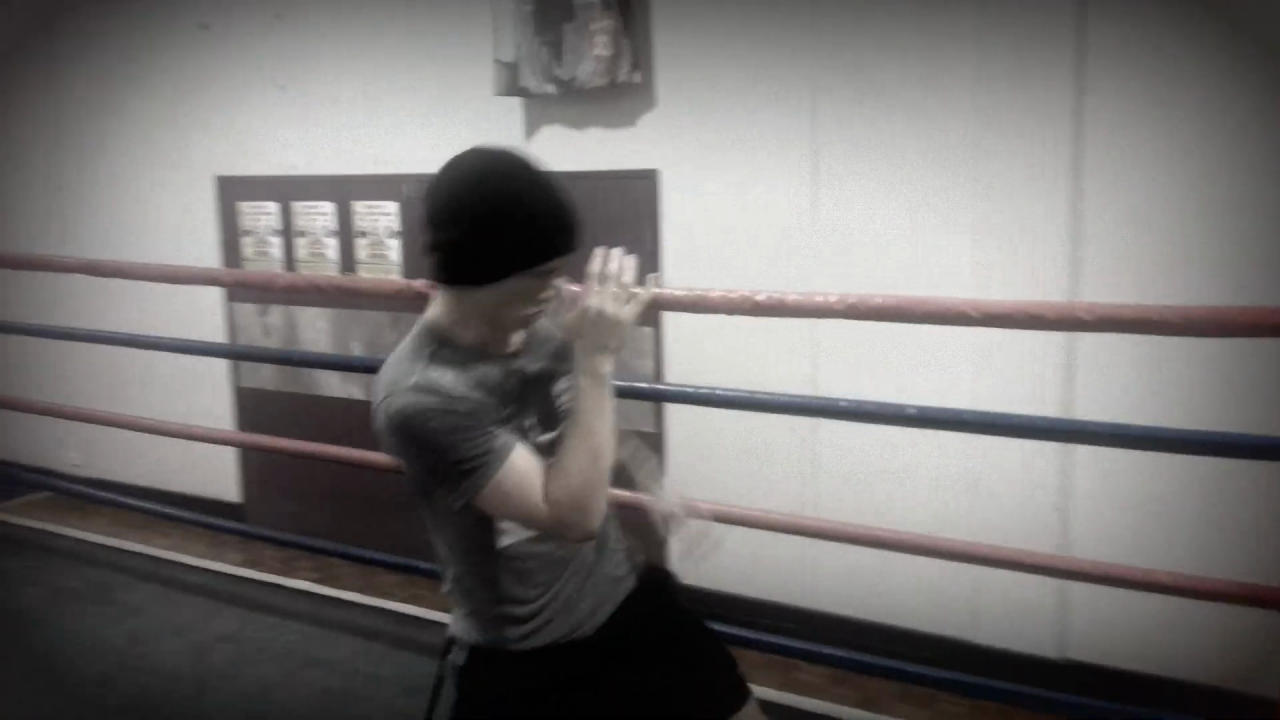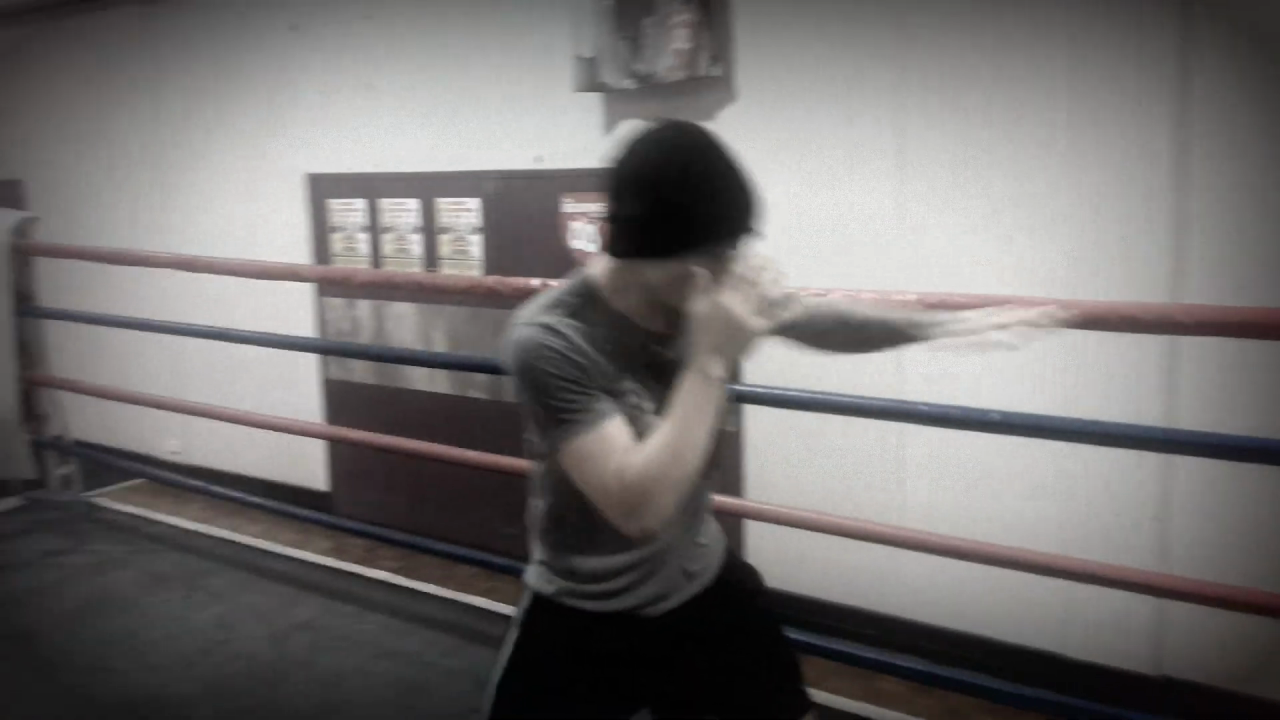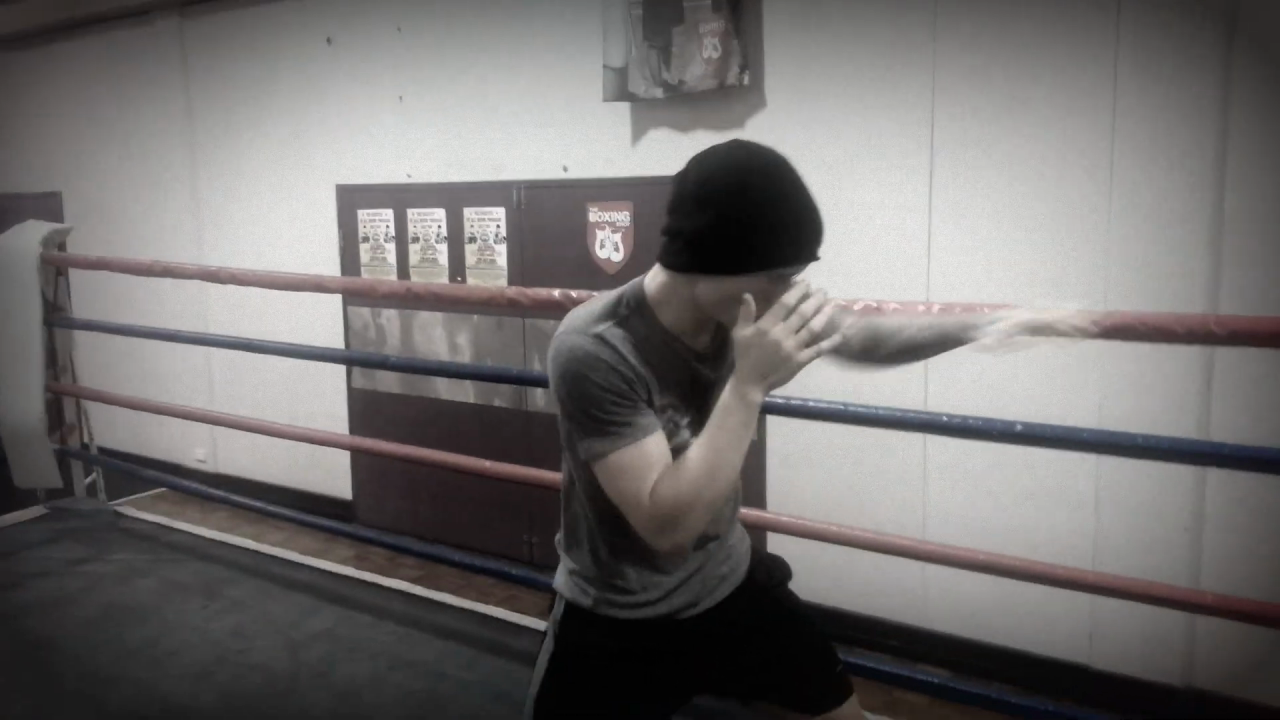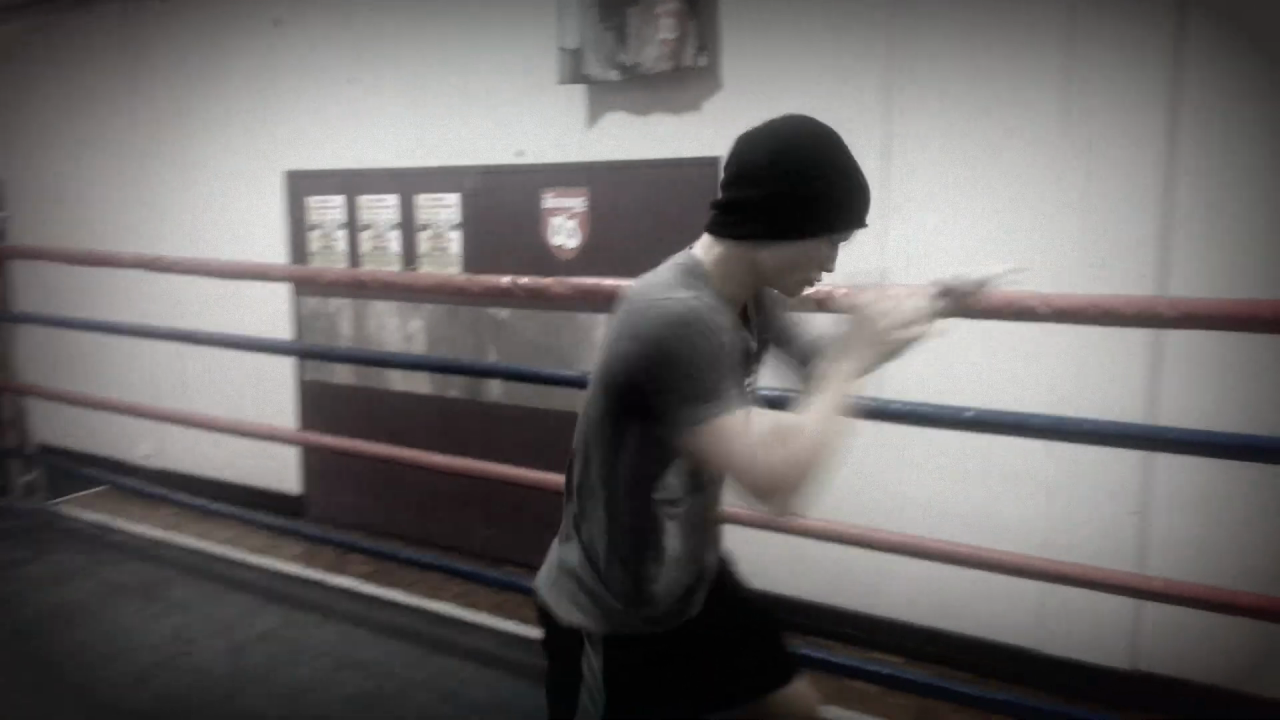
dt=0.2s
person 1, frame 1
left shoulder: (538, 318)
right shoulder: (417, 397)
right elbow: (572, 516)
right wrist: (596, 362)
left hip: (620, 592)
right hip: (516, 647)
person 1, frame 2
left shoulder: (711, 291)
right shoulder: (545, 342)
left elbow: (816, 323)
right elbow: (638, 509)
left wrist: (946, 324)
right wrist: (709, 360)
left hip: (695, 581)
right hip: (579, 614)
person 1, frame 3
left shoulder: (756, 301)
right shoulder: (592, 350)
left elbow: (860, 338)
right elbow: (668, 524)
left wrist: (980, 326)
right wrist: (750, 383)
left hip: (726, 583)
right hip: (616, 617)
person 1, frame 4
left shoulder: (746, 291)
right shoulder: (678, 318)
left elbow: (814, 361)
right elbow: (777, 483)
right wrist: (853, 356)
left hip: (686, 581)
right hip: (613, 614)
